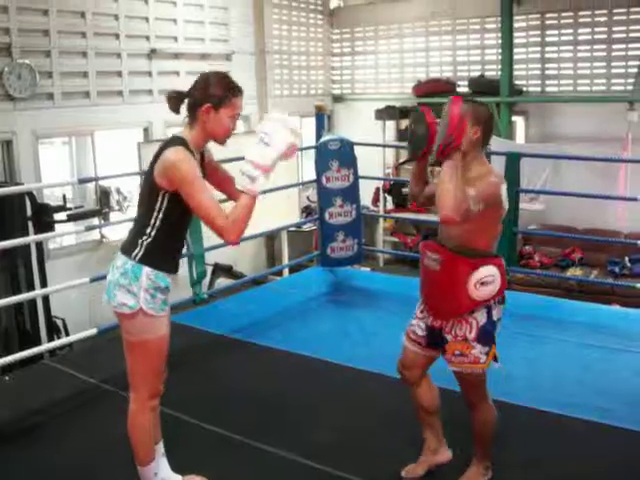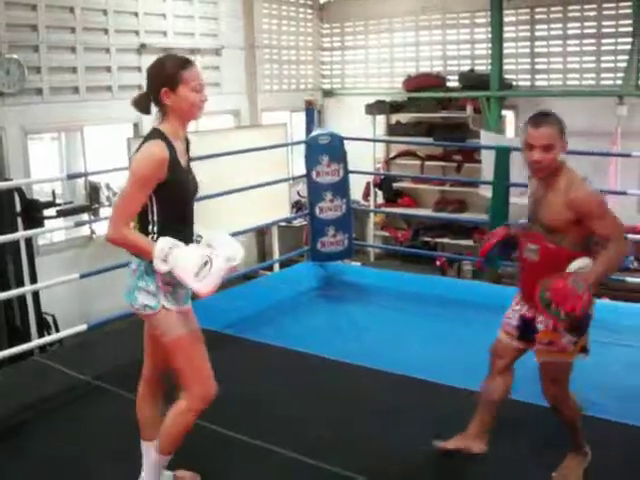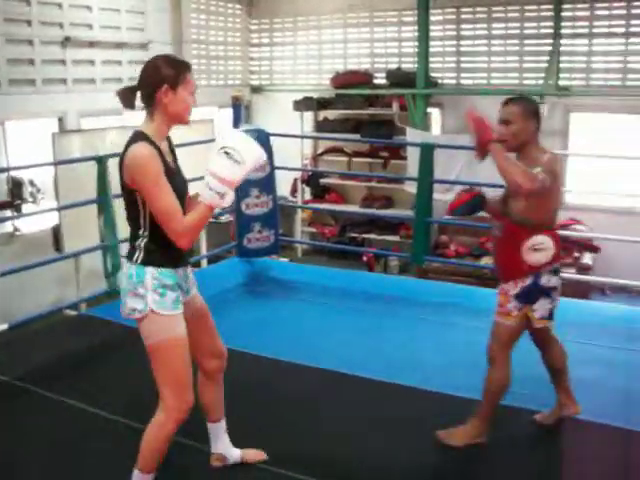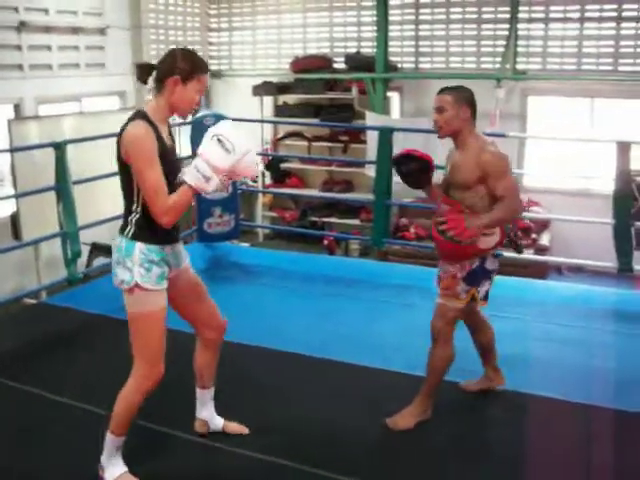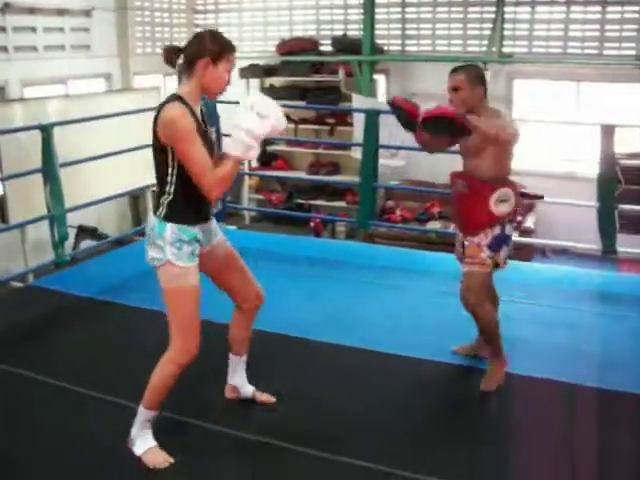
dt=0.7s
person 1, frame 1
left shoulder: (196, 154)
right shoulder: (178, 160)
left elbow: (235, 192)
right elbow: (230, 231)
left wrist: (265, 161)
right wrist: (256, 170)
left hip: (150, 278)
right hip: (141, 279)
left knee: (153, 388)
right knee: (145, 394)
person 1, frame 2
left shoulder: (178, 144)
right shoulder: (155, 151)
right elbow: (118, 231)
left wrist: (197, 250)
right wrist: (173, 256)
left hip: (168, 279)
right hip: (159, 284)
left knee: (154, 379)
right knee: (201, 391)
person 1, frame 3
left shoulder: (162, 142)
right shoulder: (141, 154)
right elbow: (182, 234)
left wrist: (222, 180)
right wrist: (221, 185)
left hip: (176, 275)
right hip: (152, 281)
left knee: (214, 360)
right knee: (177, 403)
person 1, frame 4
left shoulder: (164, 126)
right shoulder: (138, 131)
right elbow: (164, 212)
left wrist: (220, 169)
right wrist: (207, 168)
left hip: (170, 251)
right hip: (140, 257)
left knee: (212, 328)
right knee: (149, 373)
left ankle: (206, 417)
person 1, frame 5
left shoulder: (195, 107)
right shoulder: (175, 114)
left elbow: (214, 167)
right elbow: (213, 187)
left wrist: (246, 135)
right wrist: (245, 140)
left hip: (203, 228)
right hip: (174, 235)
left knee: (251, 298)
right knee: (184, 350)
left ankle: (237, 384)
right ankle: (140, 432)
person 2, frame 1
left shoulder: (488, 182)
right shoulder: (462, 174)
left elbow: (451, 215)
right elbow: (419, 195)
left wrist: (451, 156)
right wrist: (421, 158)
left hip: (472, 304)
right hip: (437, 297)
left knee: (473, 392)
right knee: (411, 369)
right ankle: (435, 447)
person 2, frame 2
left shoulder: (580, 195)
right shoulder: (538, 182)
left elbow: (619, 244)
left wrist: (583, 283)
right wrist: (510, 233)
left hip: (560, 304)
right hip: (530, 295)
left knee: (554, 389)
right knee: (499, 361)
left ankle: (579, 450)
right ankle: (476, 434)
person 2, frame 3
left shoulder: (546, 163)
right shoulder: (521, 164)
left elbow: (527, 186)
right elbow: (507, 208)
left wrist: (492, 144)
right wrist: (480, 201)
left hip: (533, 271)
right hip: (519, 268)
left knee: (497, 351)
right knee: (542, 335)
left ankle: (477, 426)
right ankle: (565, 401)
person 2, frame 4
left shoulder: (488, 156)
right shoulder: (454, 154)
left elbow: (514, 205)
left wrist: (475, 225)
right wrist: (424, 180)
left hip: (473, 255)
right hip: (455, 251)
left knee: (440, 328)
right knee: (471, 315)
left ankle: (421, 405)
right ankle: (493, 374)
person 2, frame 5
left shoulder: (498, 120)
right shoulder: (463, 123)
left elbow: (509, 137)
right elbow: (431, 144)
left wrist: (467, 119)
right wrist: (413, 122)
left hip: (492, 220)
right hip: (468, 217)
left knee: (472, 296)
right knee: (479, 286)
left ankle: (497, 358)
right ankle: (483, 342)
